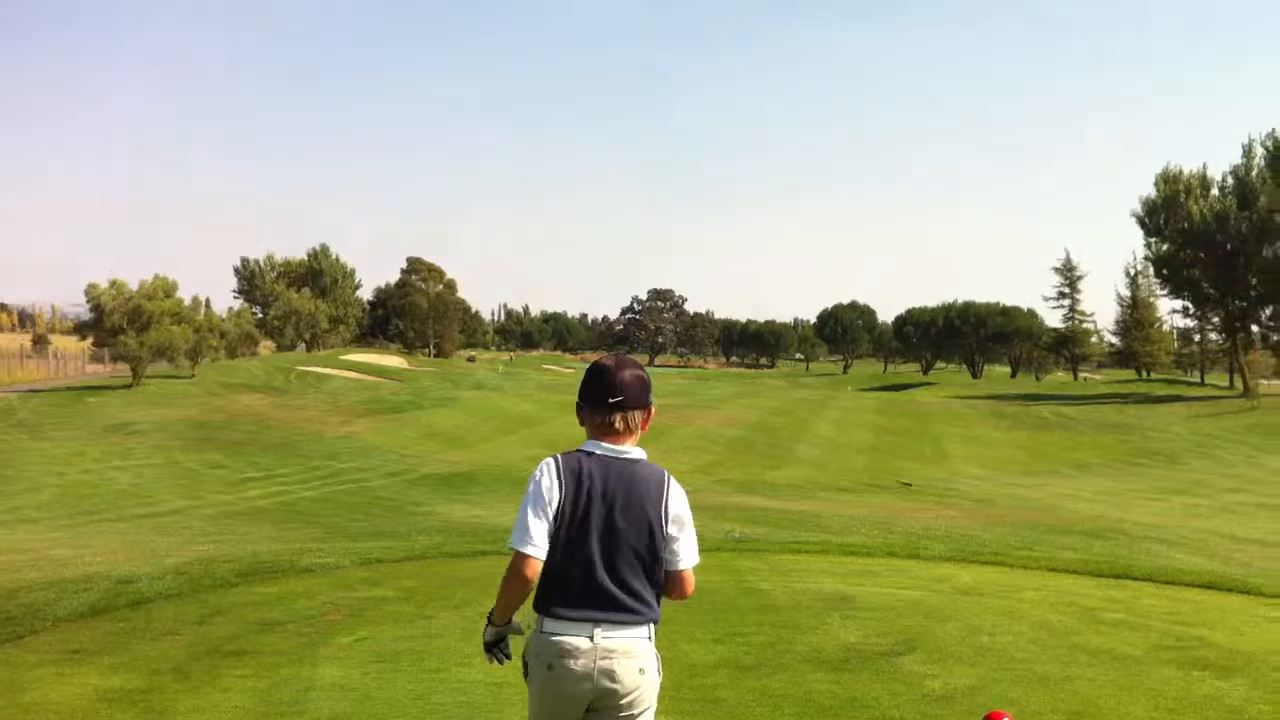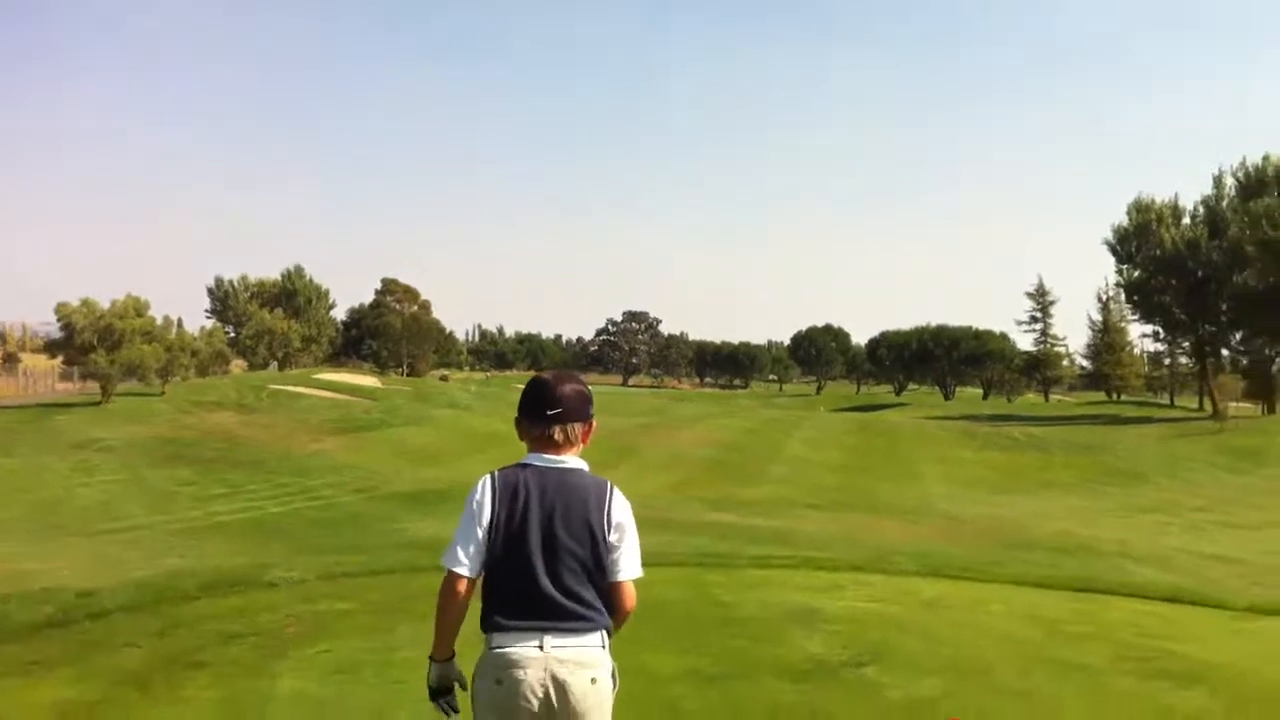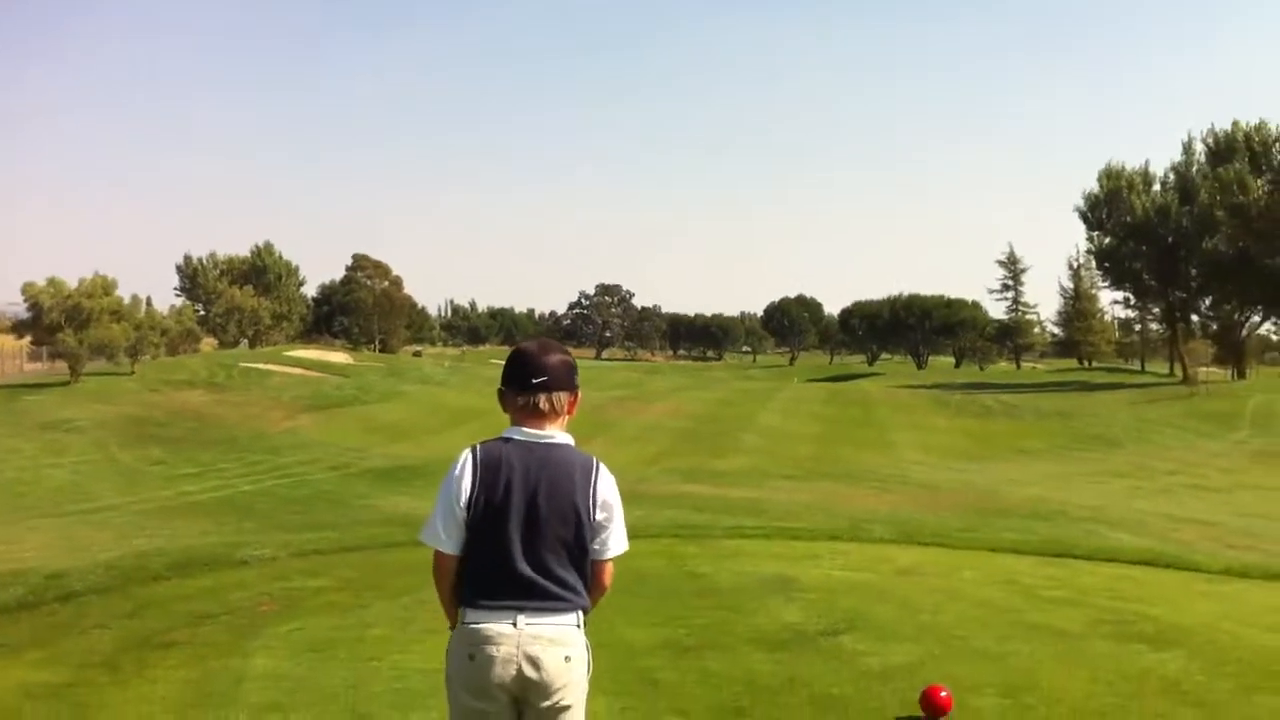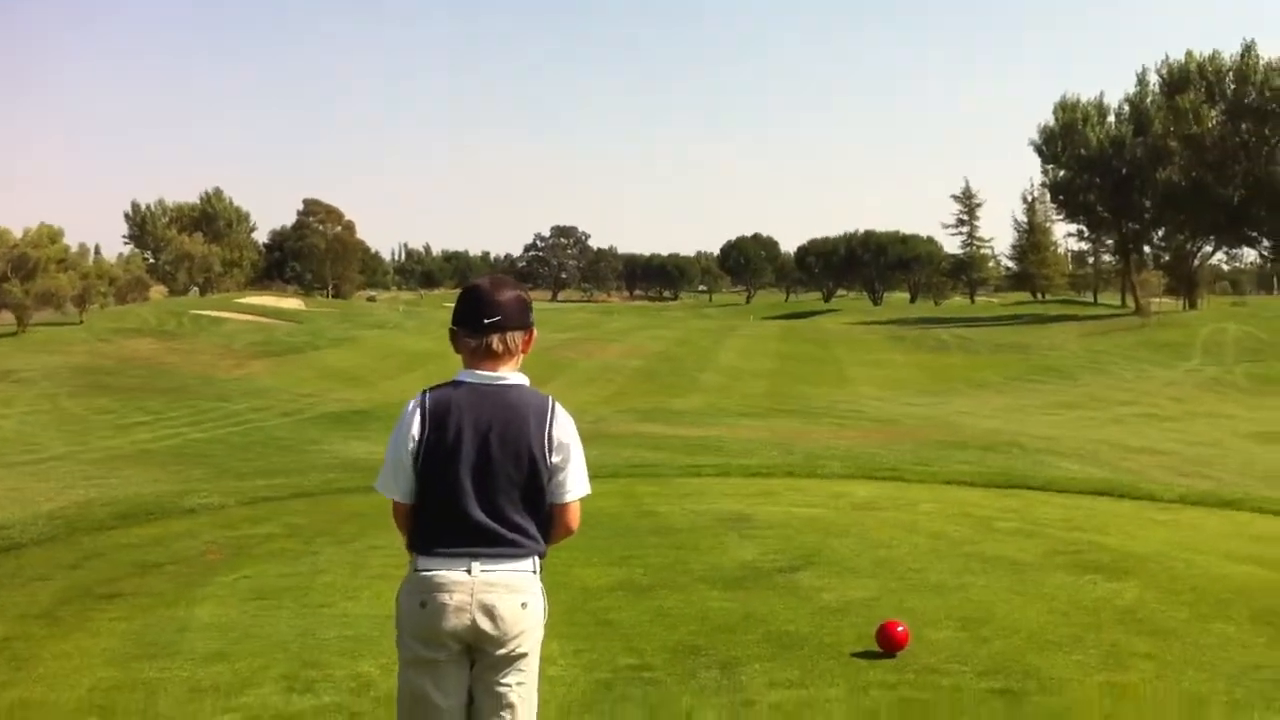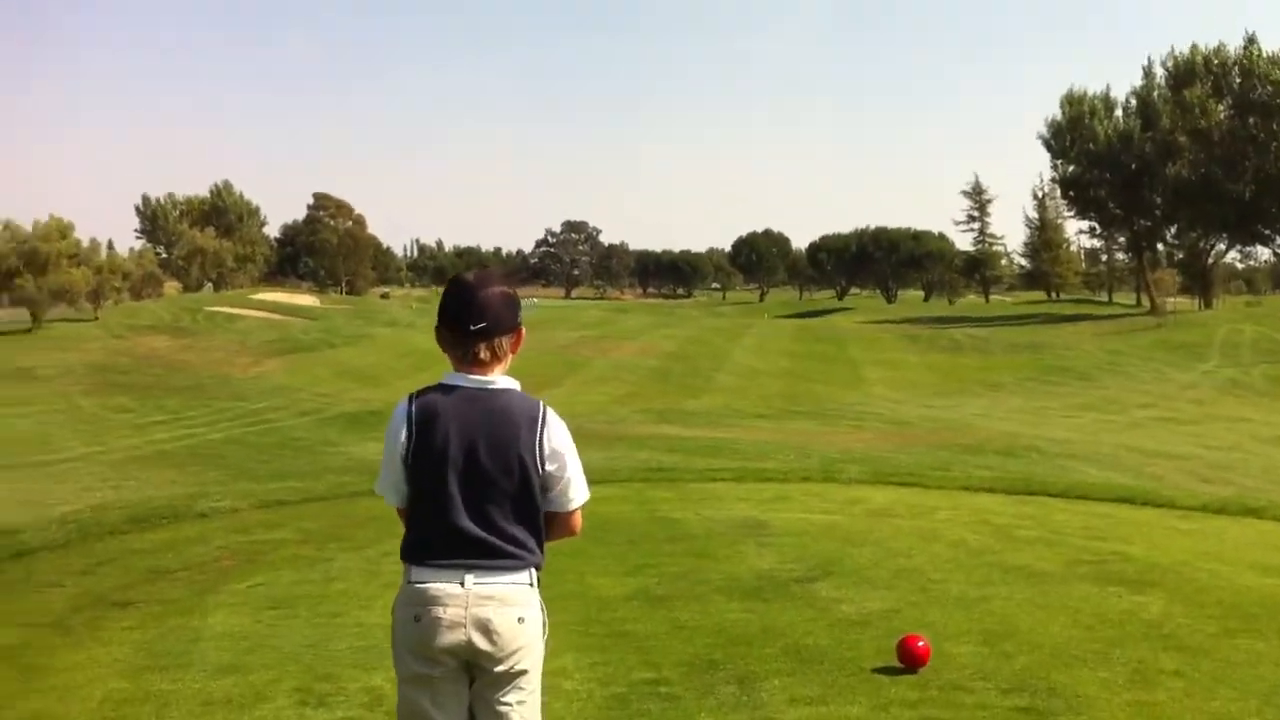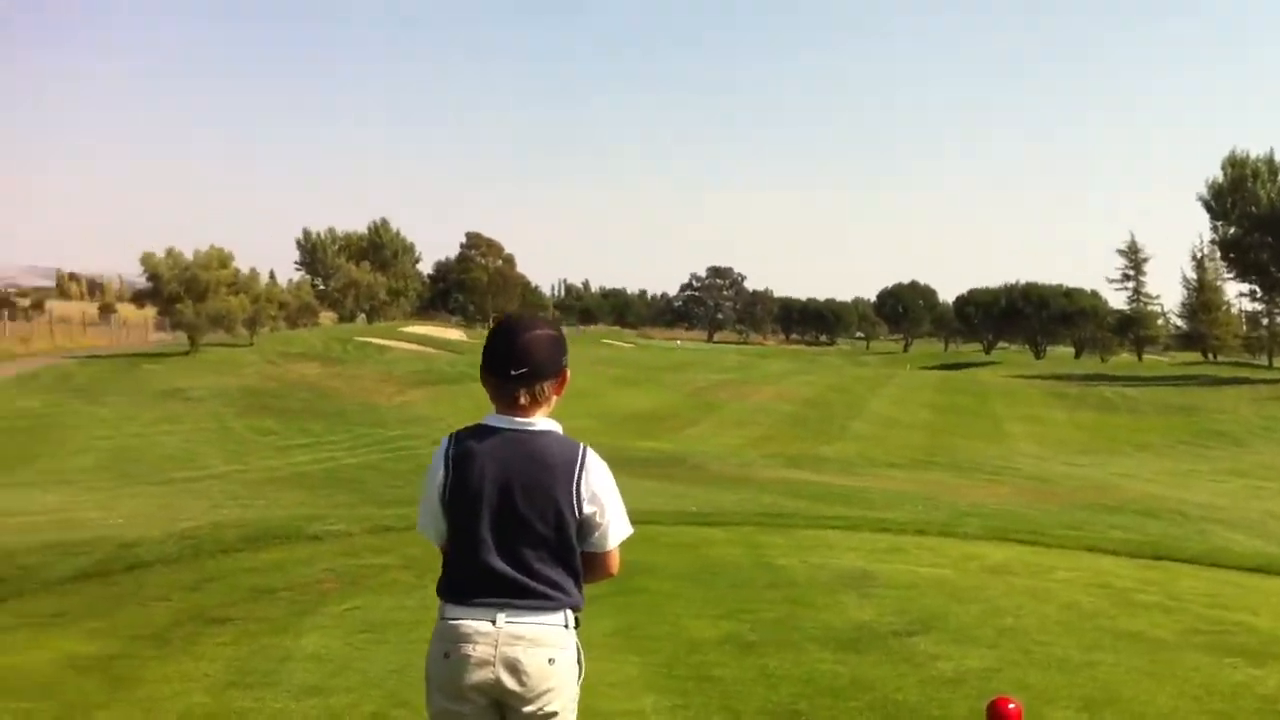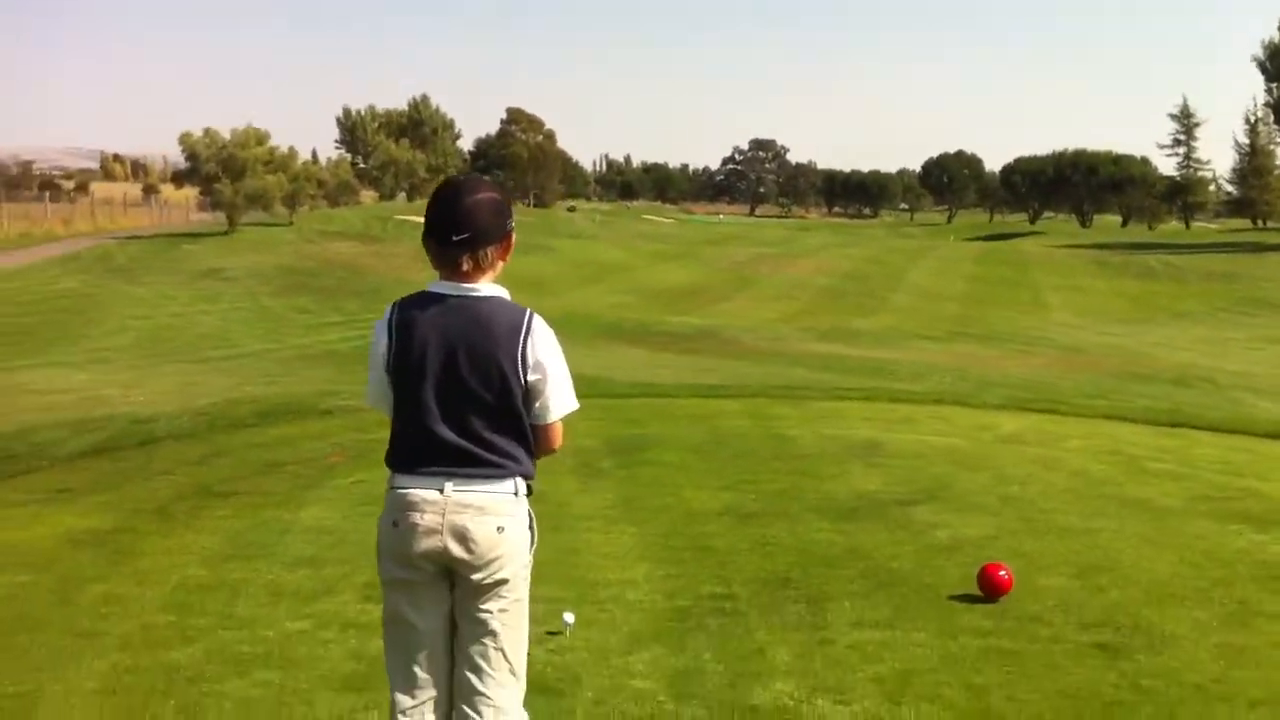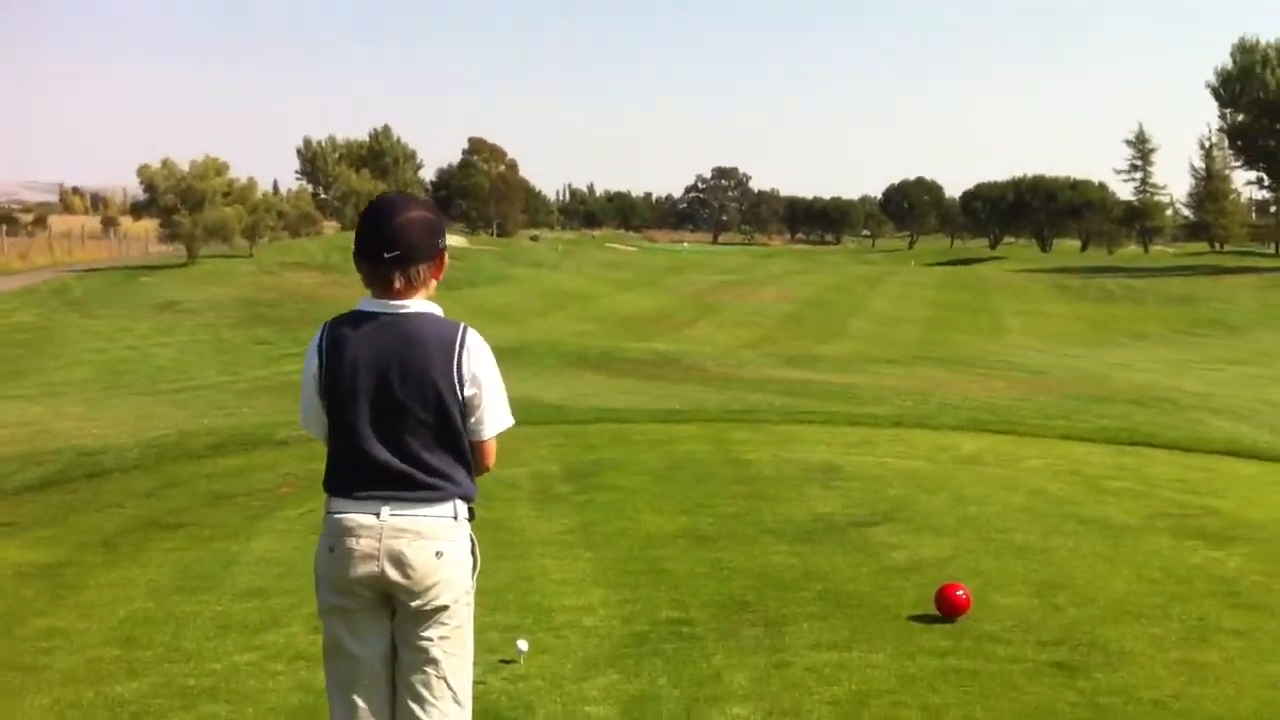
dt=0.4s
person 1, frame 1
left shoulder: (554, 473)
right shoulder: (665, 488)
left elbow: (527, 569)
right elbow: (683, 585)
left wrist: (498, 620)
left hip: (559, 647)
right hip: (630, 652)
person 1, frame 2
left shoulder: (492, 489)
right shoulder: (608, 498)
left elbow: (458, 587)
right elbow: (624, 601)
left wrist: (441, 658)
left hip: (510, 662)
right hip: (585, 664)
person 1, frame 3
left shoulder: (473, 463)
right shoulder: (593, 474)
left elbow: (446, 564)
right elbow: (602, 577)
left hip: (483, 640)
right hip: (559, 642)
person 1, frame 4
left shoulder: (423, 409)
right shoulder: (550, 416)
left elbow: (403, 511)
right elbow: (567, 520)
left hip: (435, 588)
right hip: (513, 590)
person 1, frame 5
left shoulder: (412, 413)
right shoulder: (541, 422)
left elbow: (405, 511)
right elbow: (569, 523)
left hip: (429, 600)
right hip: (509, 600)
person 1, frame 6
left shoulder: (453, 452)
right shoulder: (581, 463)
left elbow: (447, 547)
right elbow: (606, 565)
left hip: (462, 637)
right hip: (545, 642)
person 1, frame 7
left shoulder: (396, 321)
right shoulder: (528, 329)
left elbow: (394, 414)
right elbow: (550, 438)
left hip: (411, 507)
right hip: (494, 513)
person 1, frame 8
left shoulder: (328, 341)
right shoulder: (463, 345)
left elbow: (330, 439)
right elbow: (484, 458)
left hip: (348, 533)
right hip: (434, 536)
